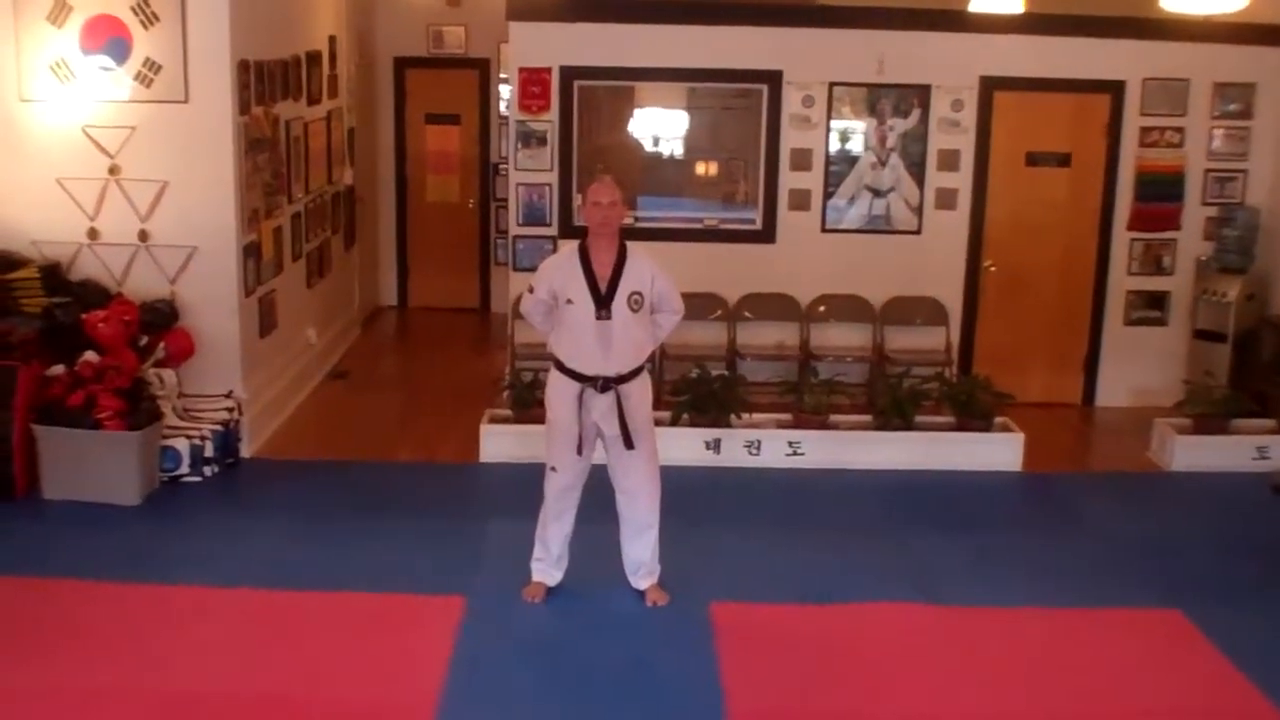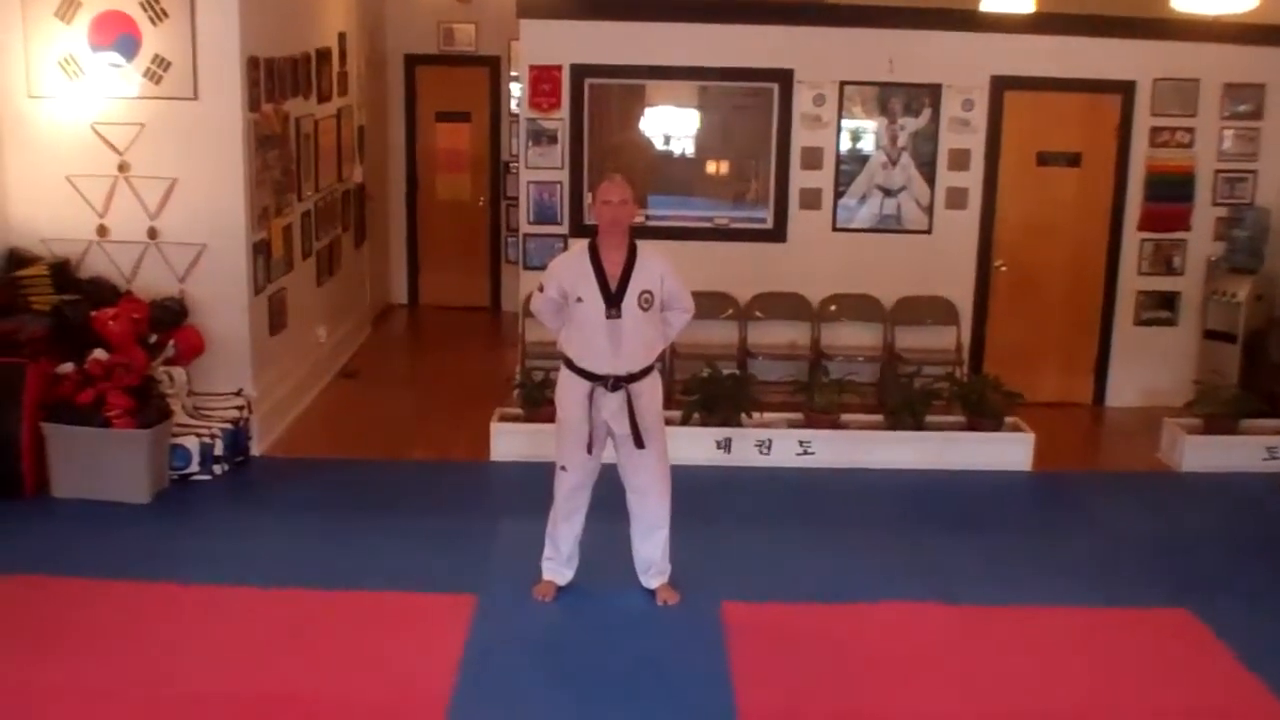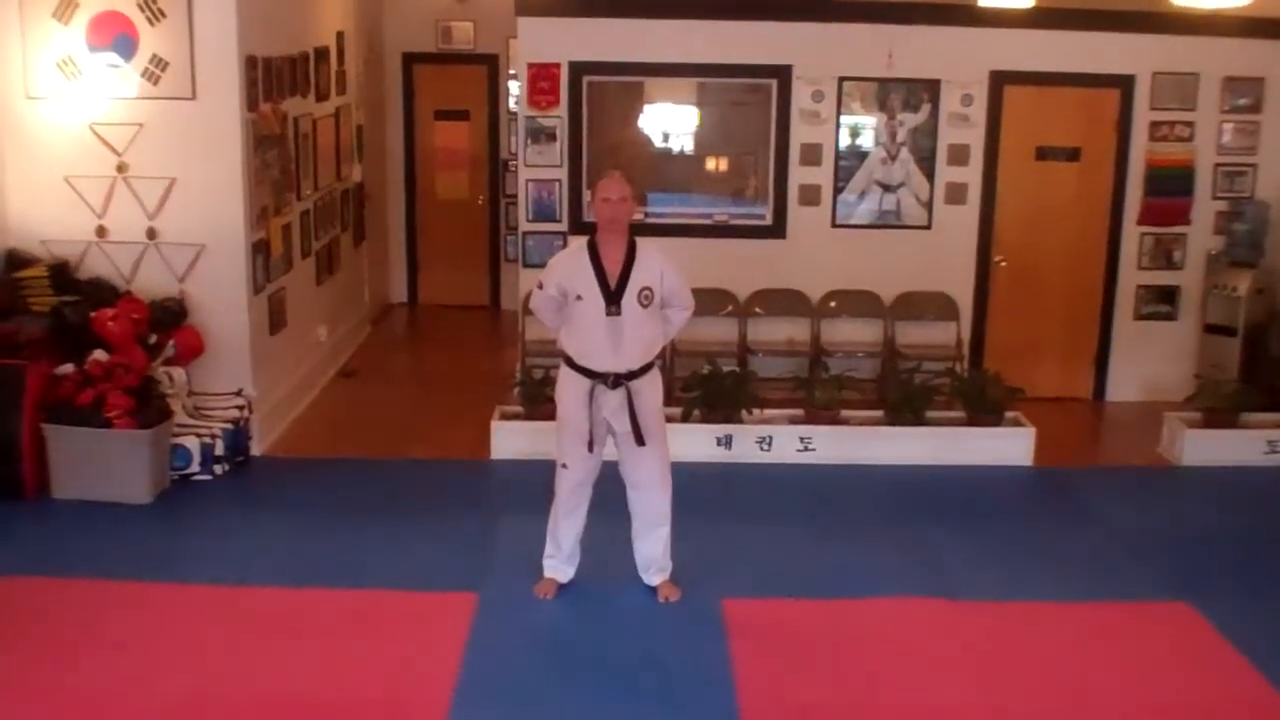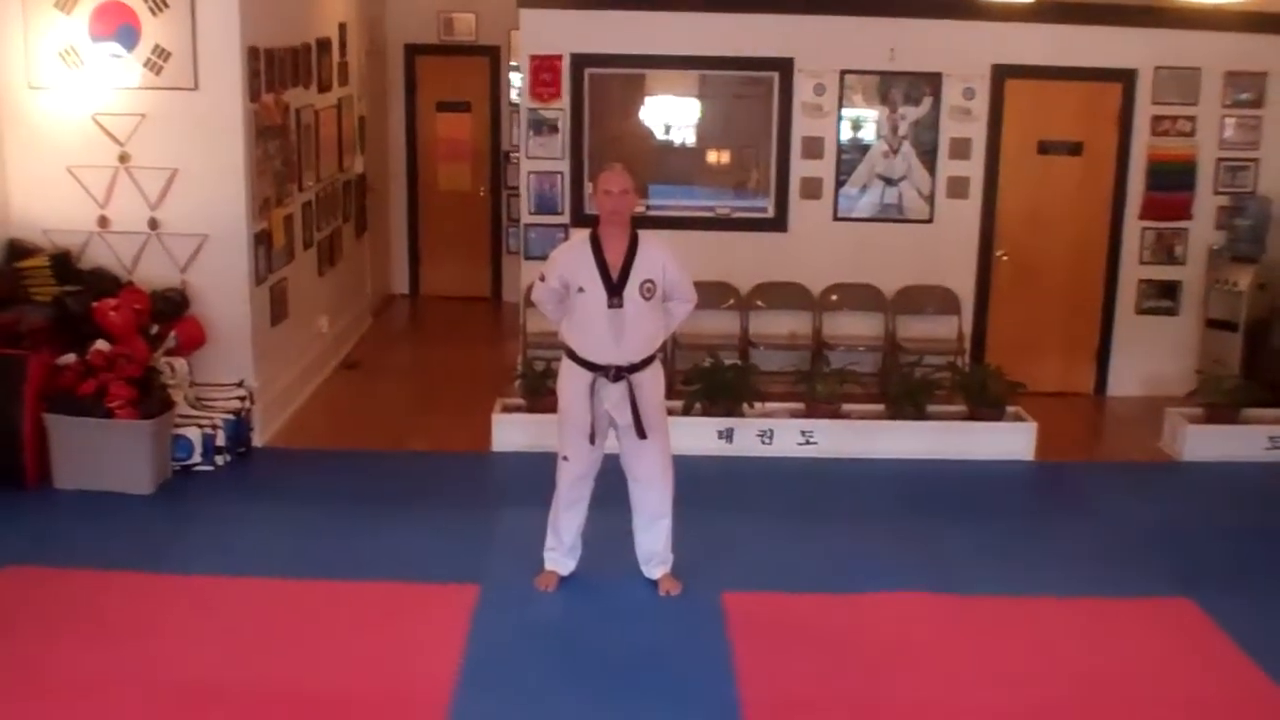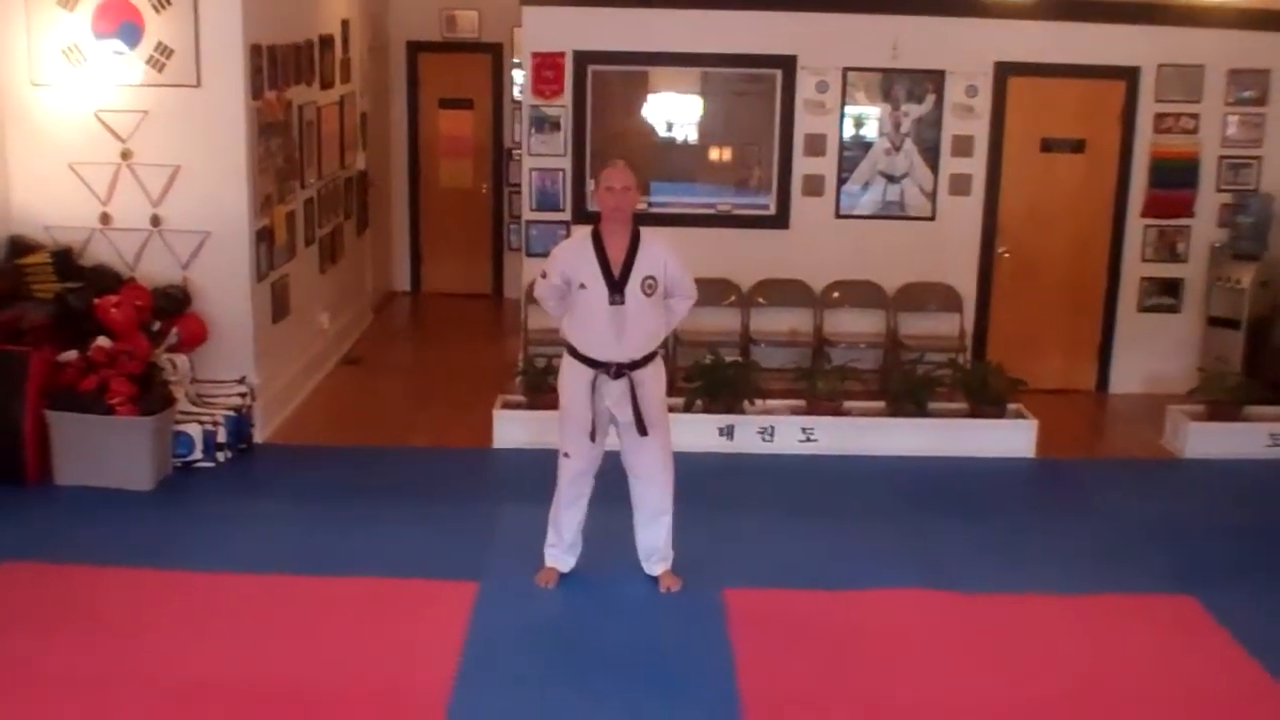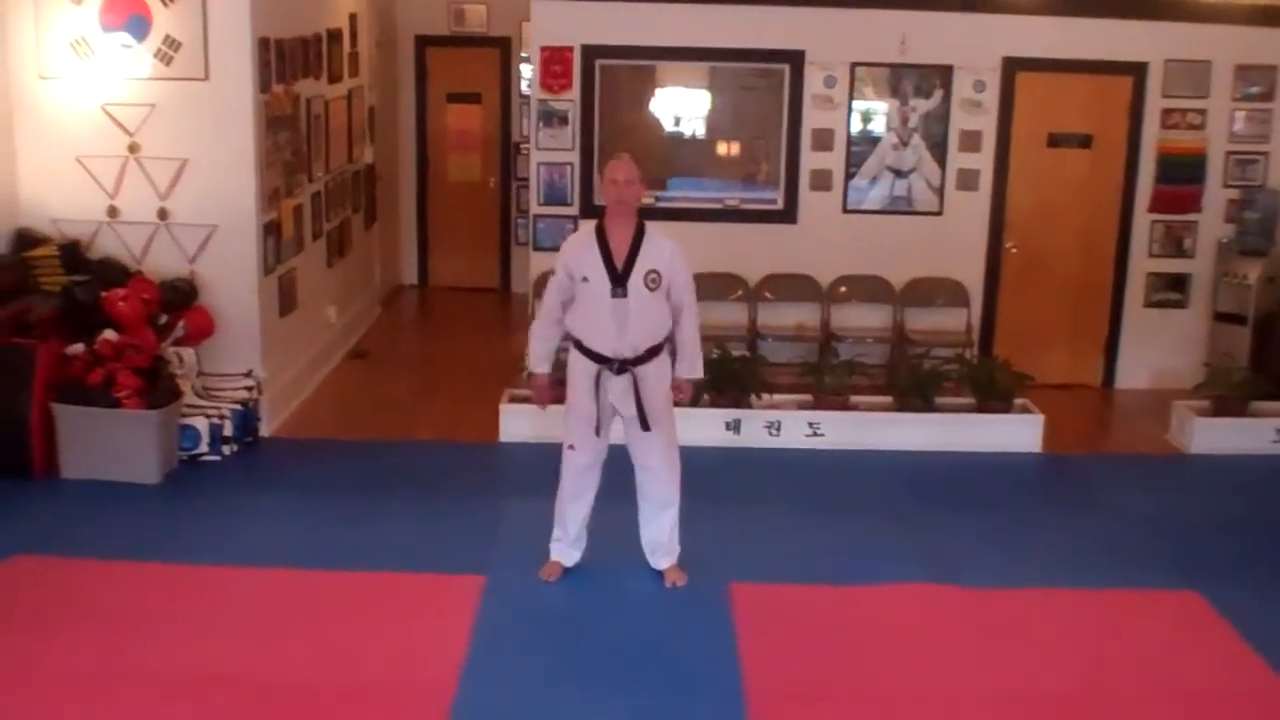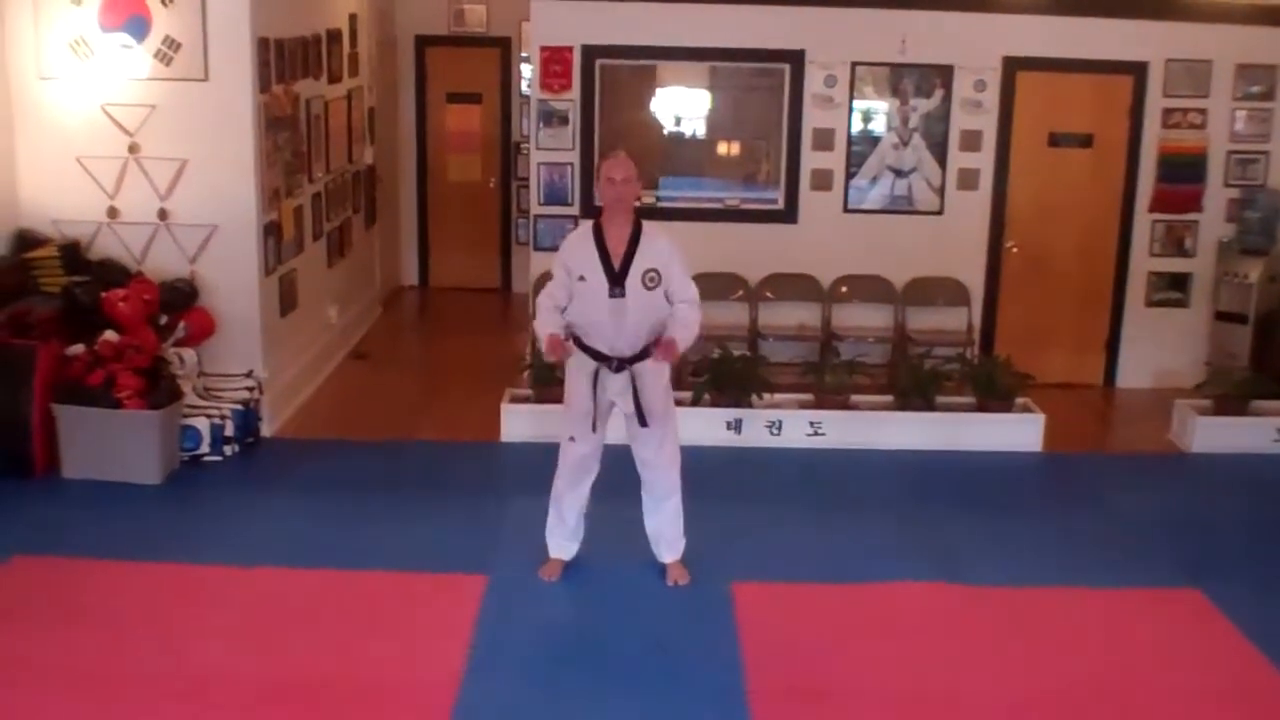
dt=0.3s
person 1, frame 1
left shoulder: (644, 269)
right shoulder: (557, 267)
left elbow: (671, 310)
right elbow: (533, 309)
left wrist: (641, 343)
right wrist: (567, 341)
left hip: (627, 391)
right hip: (571, 390)
left knee: (640, 486)
right knee: (561, 483)
left ankle: (645, 576)
right ankle: (545, 571)
person 1, frame 2
left shoulder: (655, 267)
right shoulder: (567, 266)
left elbow: (682, 309)
right elbow: (543, 307)
left wrist: (651, 343)
right wrist: (576, 339)
left hip: (638, 390)
right hip: (581, 388)
left knee: (650, 485)
right knee: (571, 482)
left ankle: (656, 575)
right ankle: (555, 571)
person 1, frame 3
left shoulder: (655, 264)
right shoulder: (567, 264)
left elbow: (682, 306)
right elbow: (542, 305)
left wrist: (651, 341)
right wrist: (577, 337)
left hip: (638, 387)
right hip: (581, 386)
left knee: (652, 482)
right knee: (572, 480)
left ankle: (658, 572)
right ankle: (557, 568)
person 1, frame 4
left shoulder: (657, 256)
right shoulder: (568, 256)
left elbow: (684, 299)
right elbow: (544, 297)
left wrist: (651, 334)
right wrist: (579, 330)
left hip: (639, 379)
right hip: (583, 378)
left knee: (653, 475)
right knee: (573, 472)
left ankle: (658, 565)
right ankle: (558, 561)
person 1, frame 5
left shoulder: (659, 253)
right shoulder: (570, 253)
left elbow: (684, 298)
right elbow: (547, 296)
left wrist: (648, 334)
right wrist: (582, 331)
left hip: (641, 378)
right hip: (585, 376)
left knee: (653, 472)
right knee: (574, 469)
left ankle: (658, 562)
right ankle: (558, 558)
person 1, frame 6
left shoulder: (664, 249)
right shoulder: (576, 248)
left elbow: (685, 311)
right elbow: (551, 309)
left wrist: (686, 372)
right wrist: (540, 367)
left hip: (647, 372)
right hip: (591, 371)
left knee: (660, 467)
right knee: (579, 464)
left ankle: (665, 557)
right ankle: (563, 552)
person 1, frame 7
left shoulder: (660, 245)
right shoulder: (575, 245)
left elbow: (688, 302)
right elbow: (550, 300)
left wrist: (676, 338)
right wrist: (550, 335)
left hip: (646, 368)
right hip: (589, 367)
left knee: (660, 462)
right knee: (576, 459)
left ankle: (670, 553)
right ankle: (561, 549)
